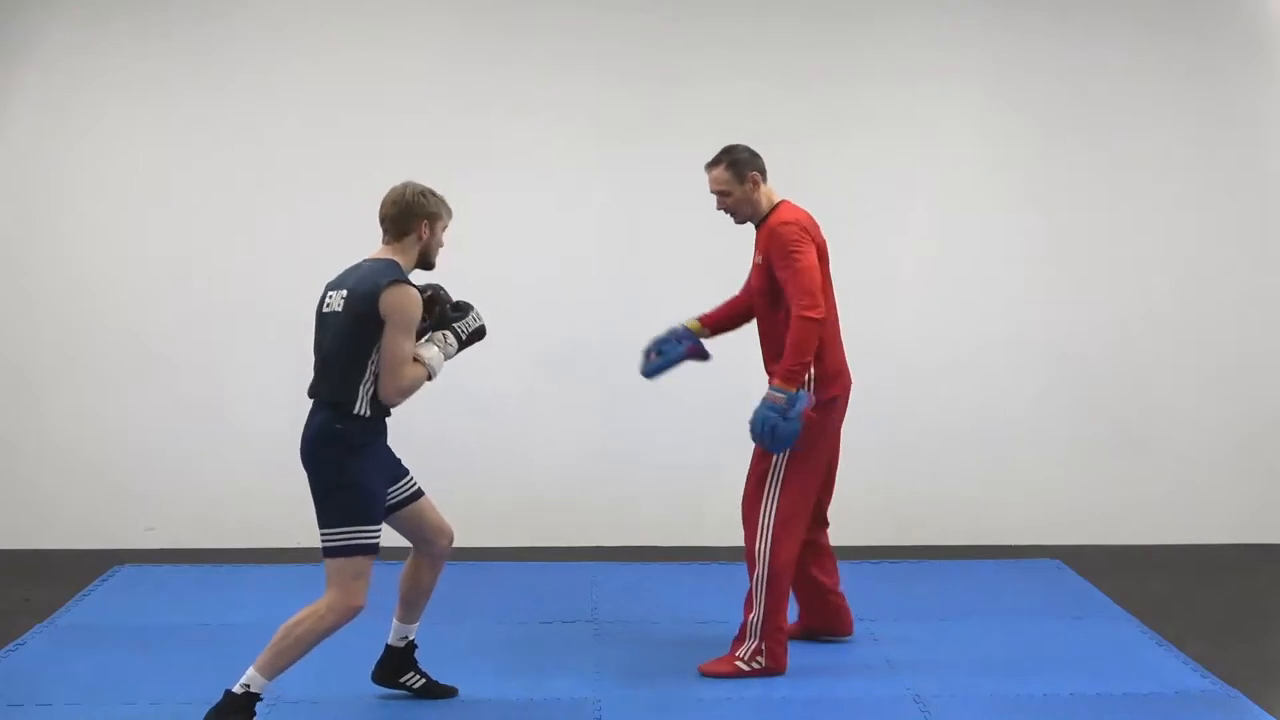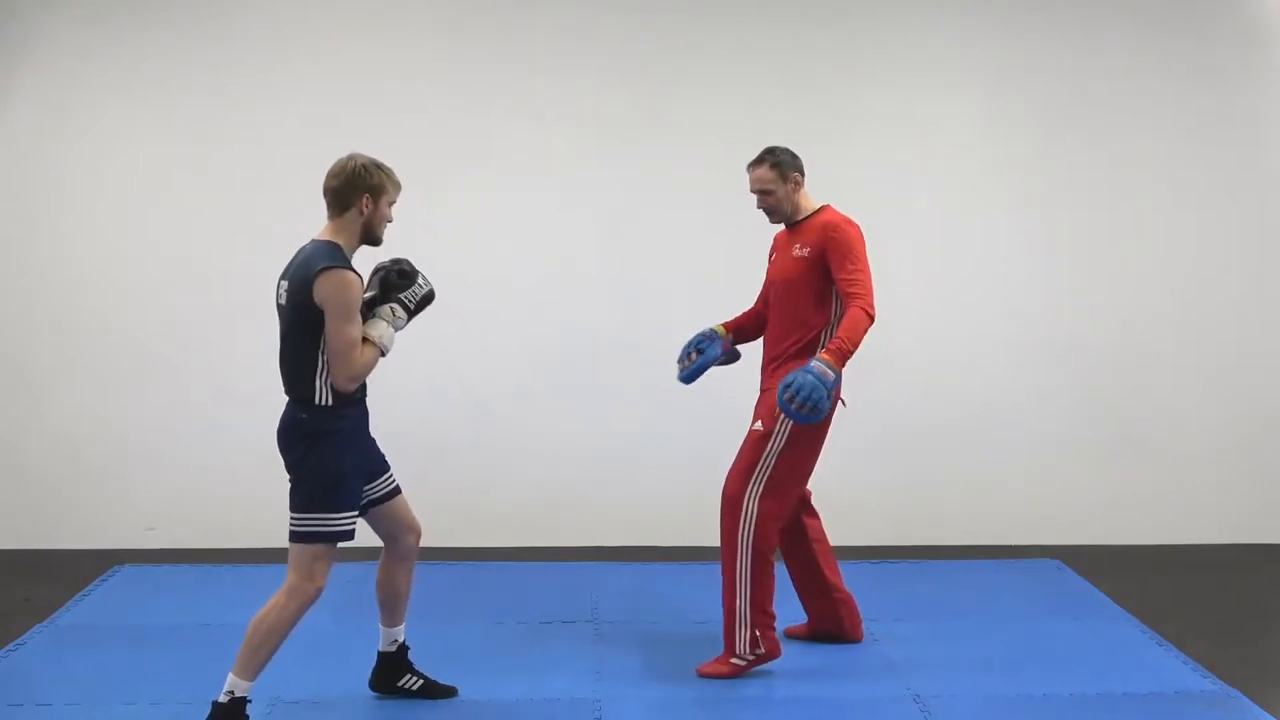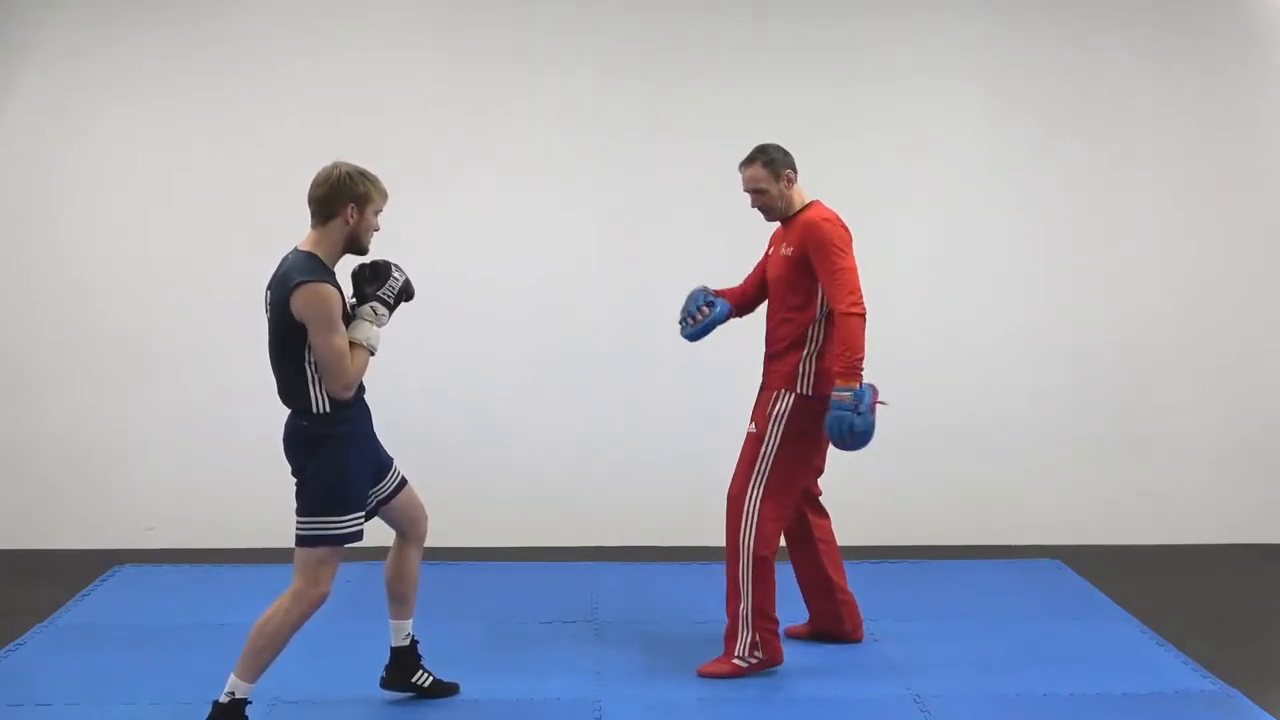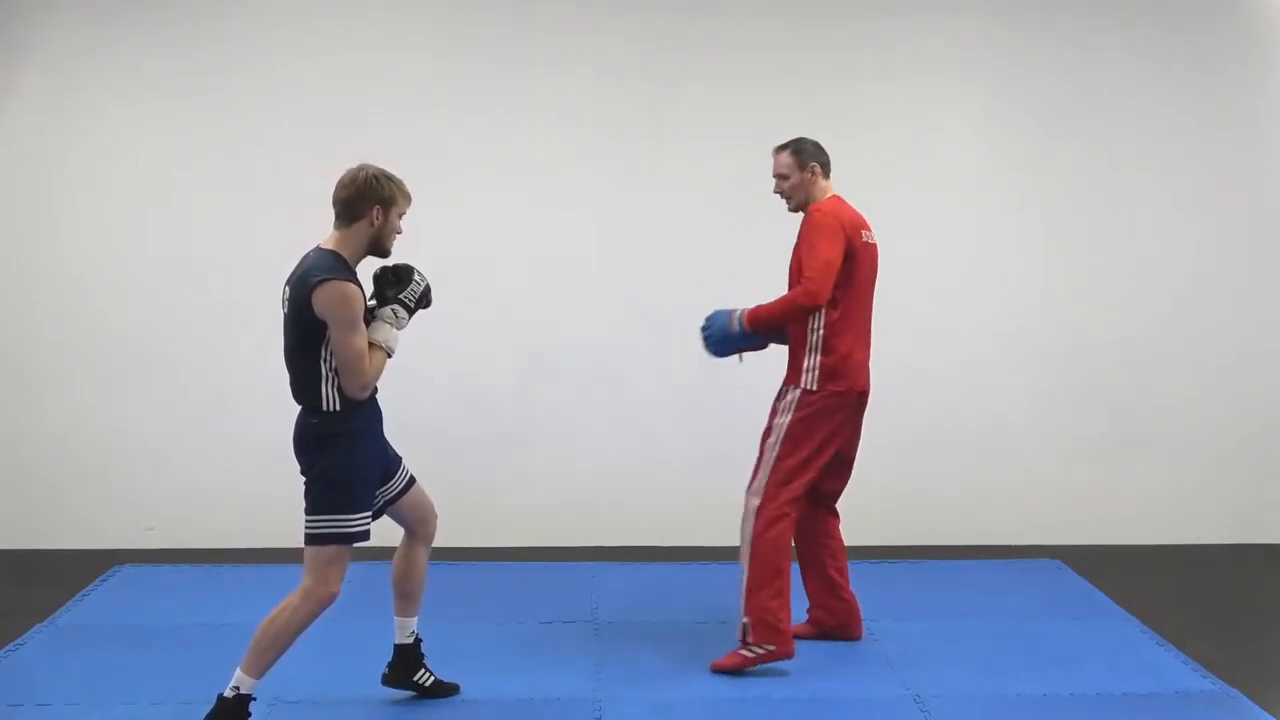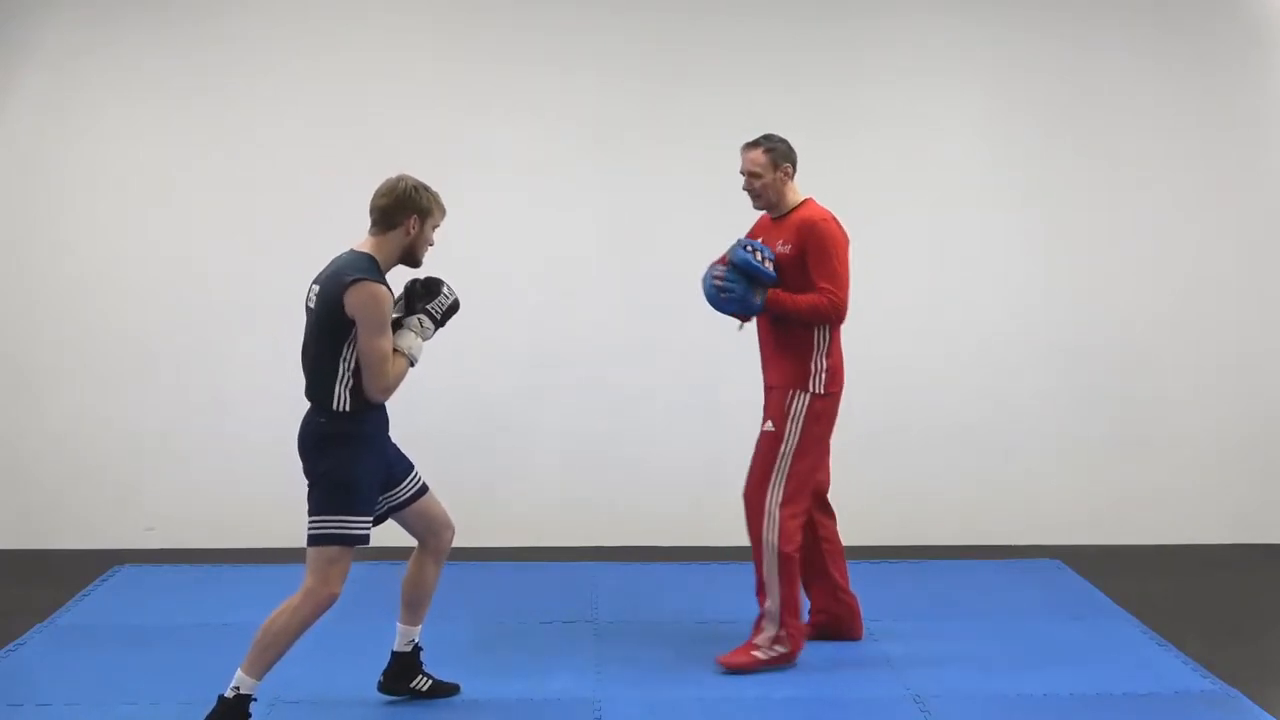
dt=1s
person 1, frame 1
left shoulder: (348, 280)
right shoulder: (400, 292)
right elbow: (392, 390)
right wrist: (445, 342)
left hip: (353, 438)
right hip: (345, 445)
left knee: (437, 540)
right knee: (345, 599)
left ankle: (396, 660)
person 1, frame 2
left shoulder: (310, 260)
right shoulder: (336, 275)
right elbow: (347, 373)
left wrist: (374, 304)
right wrist: (392, 315)
left hip: (341, 429)
right hip: (324, 434)
left knee: (405, 536)
right knee: (306, 583)
left ankle: (392, 666)
person 1, frame 3
left shoulder: (301, 268)
right shoulder: (313, 287)
right elbow: (343, 381)
left wrist: (363, 306)
right wrist: (372, 313)
left hip: (347, 433)
right hip: (327, 441)
left knee: (414, 525)
right knee: (311, 589)
left ankle: (402, 663)
person 1, frame 4
left shoulder: (319, 266)
right shoulder: (335, 286)
right elbow: (359, 381)
left wrist: (382, 308)
right wrist: (392, 315)
left hip: (354, 432)
right hip: (336, 439)
left knee: (422, 522)
right knee: (321, 588)
left ankle: (405, 660)
person 1, frame 5
left shoulder: (344, 270)
right shoulder: (369, 288)
right elbow: (379, 385)
left wrist: (404, 320)
right wrist: (420, 326)
left hip: (362, 436)
right hip: (341, 442)
left knee: (438, 533)
right knee: (323, 587)
left ankle: (402, 666)
person 2, frame 1
left shoulder: (787, 228)
right shoulder: (770, 230)
left elbow: (811, 312)
right elbow: (751, 301)
left wrist: (783, 389)
right wrist: (693, 329)
left hip: (806, 391)
right hip: (816, 388)
left knee: (771, 511)
right knee: (804, 505)
left ankle: (761, 648)
right ankle: (824, 613)
person 2, frame 2
left shoulder: (836, 230)
right shoulder: (784, 239)
left elbow: (861, 306)
left wrist: (828, 363)
right wrist: (722, 334)
left hip: (803, 388)
right hip: (783, 385)
left knee: (747, 500)
right knee: (788, 502)
left ankle: (750, 642)
right ankle: (835, 617)
person 2, frame 3
left shoulder: (821, 227)
right shoulder: (782, 234)
left elbow: (848, 308)
right elbow: (752, 292)
left wrist: (845, 382)
right wrist: (713, 300)
left hip: (801, 387)
right hip: (789, 384)
left knee: (752, 502)
right knee: (797, 503)
left ankle: (753, 646)
right ankle: (838, 618)
person 2, frame 4
left shoulder: (823, 218)
right shoulder: (853, 223)
left elbow: (810, 296)
left wrist: (746, 322)
right wrist: (768, 327)
left hip: (817, 383)
right hip: (844, 381)
left knee: (768, 502)
right knee: (814, 501)
left ankle: (766, 636)
right ankle: (835, 616)
person 2, frame 5
left shoulder: (817, 226)
right shoulder: (763, 227)
left elbow: (831, 306)
right elbow: (731, 289)
left wrist: (763, 297)
right wrist: (730, 273)
left hip: (807, 386)
right hip: (785, 384)
left knee: (770, 500)
right knee: (805, 502)
left ankle: (777, 634)
right ankle: (837, 614)
